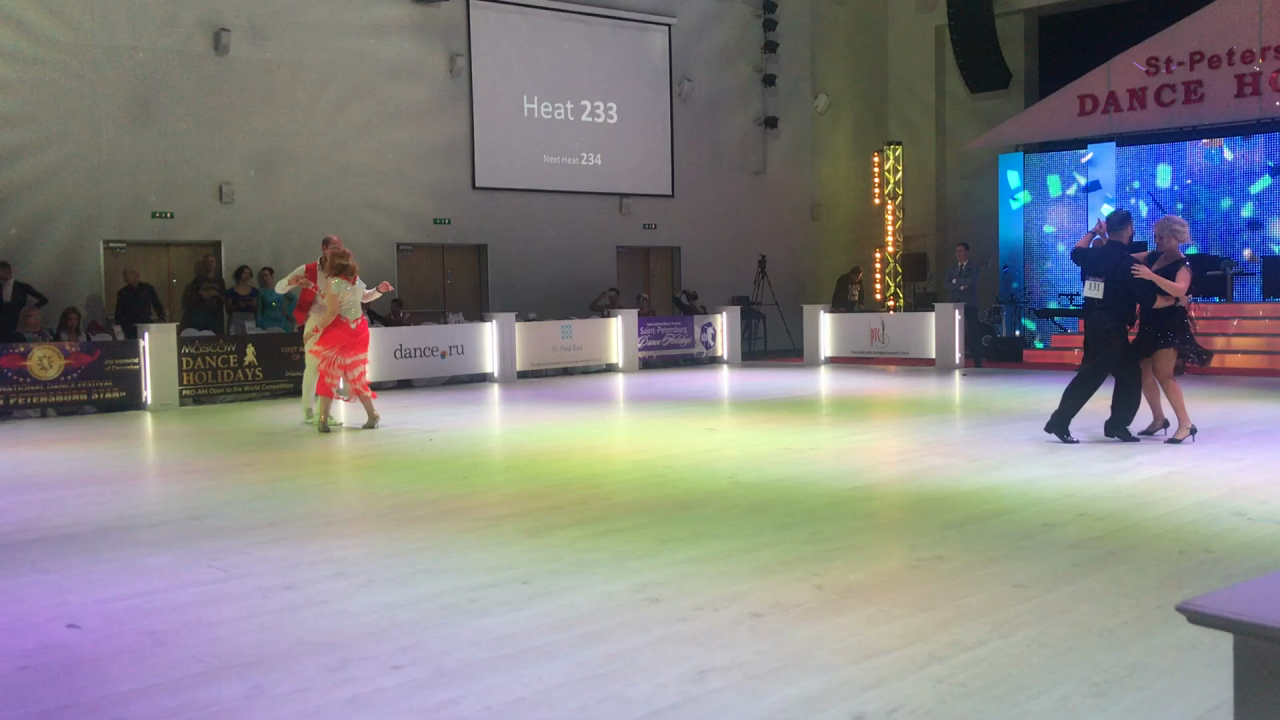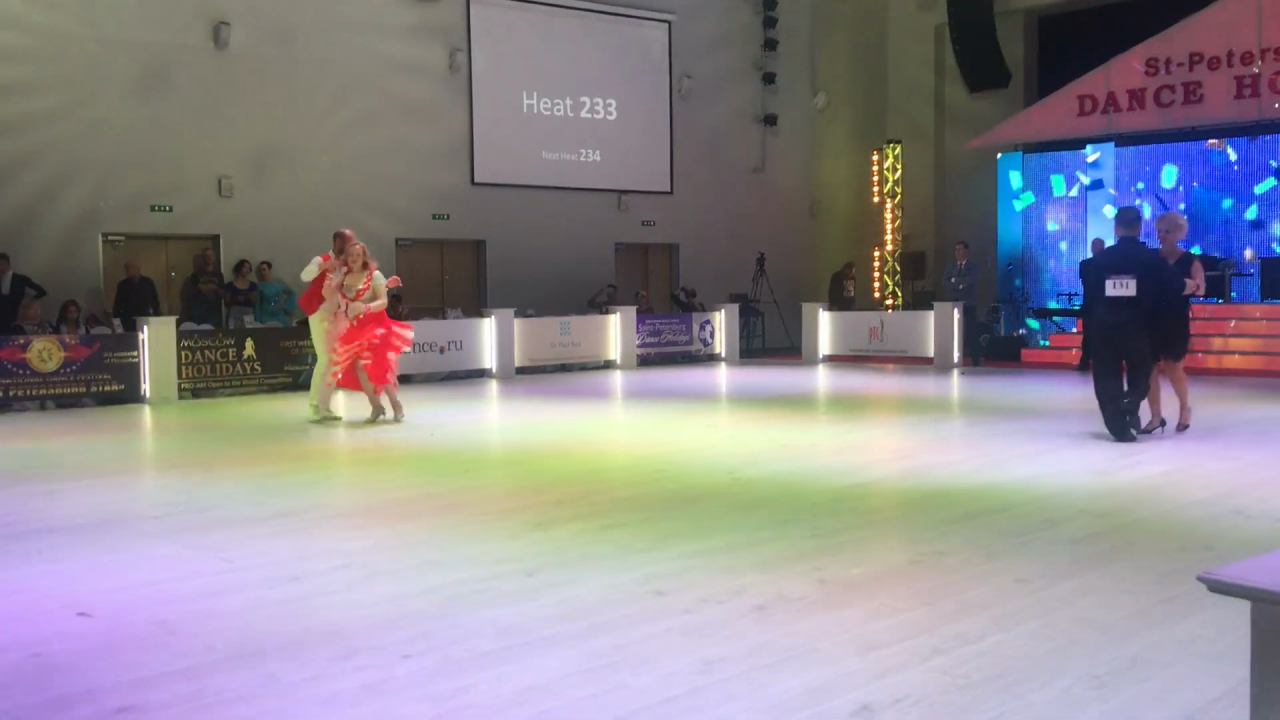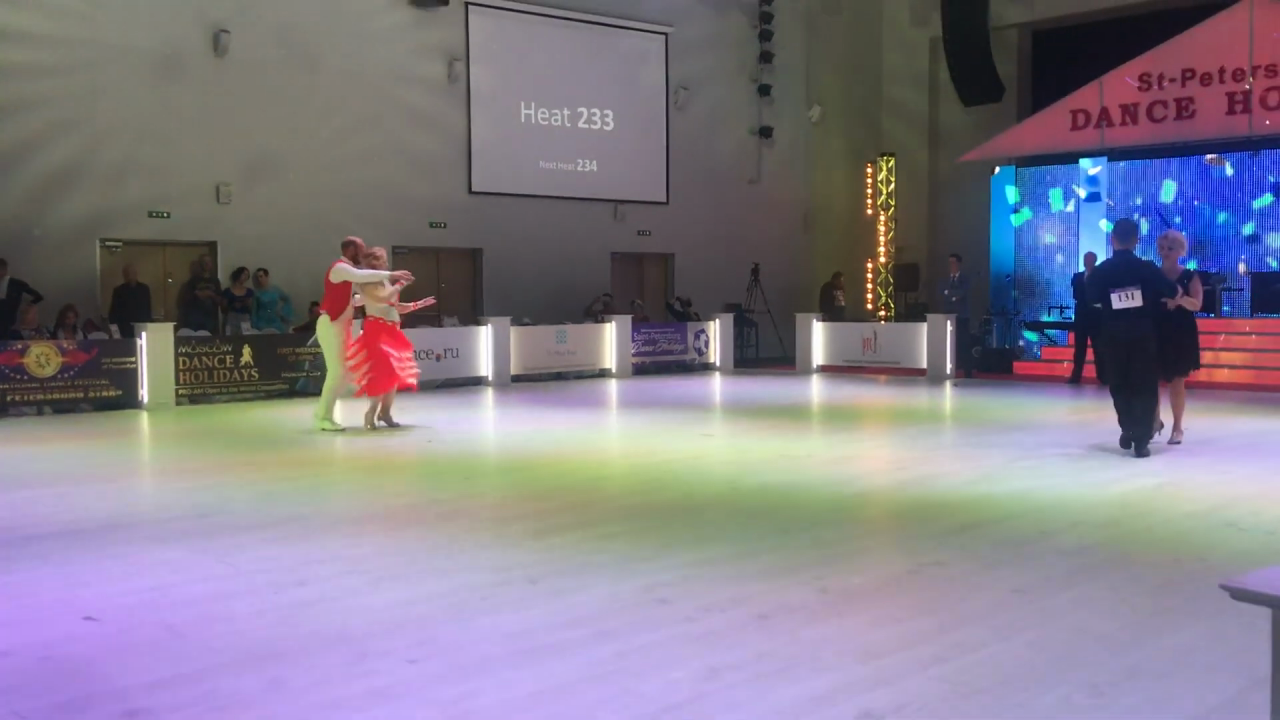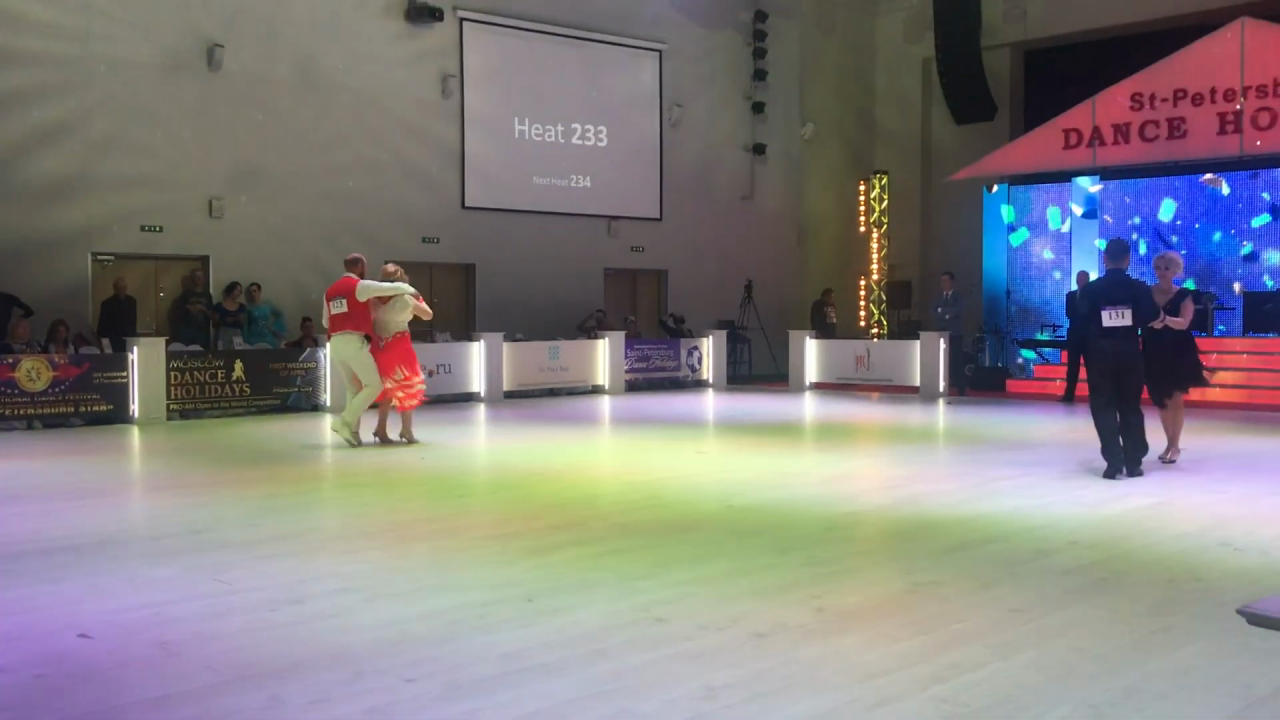
dt=0.3s
person 1, frame 1
left shoulder: (1094, 255)
right shoulder: (1125, 261)
left elbow: (1077, 252)
right elbow: (1141, 296)
left wrist: (1094, 232)
left hip: (1095, 322)
right hip: (1111, 326)
left knee: (1129, 375)
right knee: (1090, 376)
left ankle: (1117, 425)
right ankle: (1059, 421)
person 1, frame 2
left shoulder: (1103, 256)
right shoulder: (1150, 258)
left elbow: (1093, 289)
right elbow: (1176, 287)
left hip: (1102, 322)
right hip: (1133, 323)
left knee: (1107, 375)
right knee: (1140, 369)
left ankle: (1119, 426)
right ankle: (1130, 403)
person 1, frame 3
left shoulder: (1100, 271)
right shoulder: (1147, 268)
left elbow: (1093, 299)
right elbow: (1174, 293)
left hip: (1113, 335)
right hip: (1143, 334)
left knee: (1120, 384)
right knee: (1145, 386)
left ankle: (1128, 430)
right ankle: (1142, 441)
person 1, frame 4
left shoulder: (1092, 288)
right shoulder: (1138, 288)
left elbow: (1084, 310)
right elbow: (1155, 316)
right wrist: (1149, 319)
left hip: (1100, 353)
right hip: (1129, 353)
left knee: (1104, 406)
right knee: (1130, 407)
left ankle: (1114, 457)
right ankle: (1133, 461)
person 2, frame 1
left shoulder: (1182, 265)
right shoulder: (1153, 257)
left elbow: (1178, 290)
left wrist: (1152, 276)
left hip: (1171, 326)
right hip: (1150, 325)
left knee: (1163, 374)
right knee: (1144, 373)
left ankle: (1185, 426)
right ankle: (1159, 419)
person 2, frame 2
left shoulder: (1189, 260)
left elbow: (1201, 289)
left wrist: (1188, 284)
left hip: (1174, 319)
left knee: (1173, 368)
left ankle: (1185, 409)
right ankle: (1156, 417)
person 2, frame 3
left shoulder: (1189, 276)
left elbow: (1196, 305)
left wrist: (1181, 298)
left hip: (1181, 335)
right hip: (1155, 334)
left knee: (1177, 383)
left ankle: (1177, 428)
right ankle: (1154, 420)
person 2, frame 4
left shoulder: (1183, 296)
left elbow: (1183, 323)
left wrist: (1165, 320)
left hip: (1179, 353)
right hip: (1154, 353)
left knee: (1176, 399)
right knee: (1162, 401)
left ankle: (1175, 446)
right ankle: (1170, 444)
person 3, frame 1
right shoulder: (307, 270)
right elbow: (280, 289)
right wrist: (292, 281)
right hip: (313, 325)
right knee: (312, 368)
right ankle: (309, 410)
person 3, frame 2
right shoulder: (321, 261)
right elbow: (306, 276)
right wrist: (322, 266)
right hip: (320, 318)
right knee: (325, 361)
left ankle: (322, 407)
right ankle: (316, 407)
person 3, frame 3
left shoulder: (341, 270)
right shoulder: (339, 268)
left elbow: (345, 299)
right elbow: (361, 276)
right wrist: (391, 275)
left hip: (337, 325)
right hip: (331, 325)
left knee: (338, 371)
right knee: (337, 371)
left ankle: (325, 413)
right ankle: (323, 417)
person 3, frame 4
left shoulder: (330, 291)
right shoulder: (361, 286)
left elbow: (326, 322)
right elbow: (395, 288)
right wrist: (411, 291)
left hip: (336, 343)
right hip: (353, 342)
left knee: (354, 388)
right knee: (374, 385)
left ankle: (352, 432)
right ankle: (345, 421)
person 4, frame 1
left shoulder: (334, 283)
right shoulder: (356, 282)
left elbow: (330, 313)
left wrist: (315, 330)
left hip: (340, 331)
right hip: (356, 330)
left knee: (329, 375)
right knee: (354, 377)
left ankle: (324, 419)
right ankle: (372, 414)
person 4, frame 2
left shoulder: (375, 275)
right shoulder: (342, 277)
left elbow: (384, 301)
right elbow: (328, 295)
left wrist: (367, 308)
right wrist: (330, 280)
left hip: (376, 325)
right hip: (355, 328)
left knee: (378, 367)
right knee: (359, 369)
left ankle: (395, 403)
right ankle: (376, 407)
person 4, frame 3
left shoulder: (385, 283)
right shoulder: (366, 284)
left elbow: (397, 307)
right elbow: (383, 298)
left wrist: (418, 304)
right wrist: (398, 286)
left hip: (391, 333)
right hip: (377, 333)
left knee: (395, 373)
right knee: (385, 373)
left ankle: (385, 413)
right ankle: (372, 411)
person 4, frame 4
left shoulder: (376, 301)
right shoulder: (405, 299)
right elbow: (428, 315)
right wrist: (420, 301)
left hip: (381, 347)
right hip: (400, 347)
left knee: (388, 390)
right knee: (407, 388)
left ankle: (381, 429)
right ankle: (406, 430)
